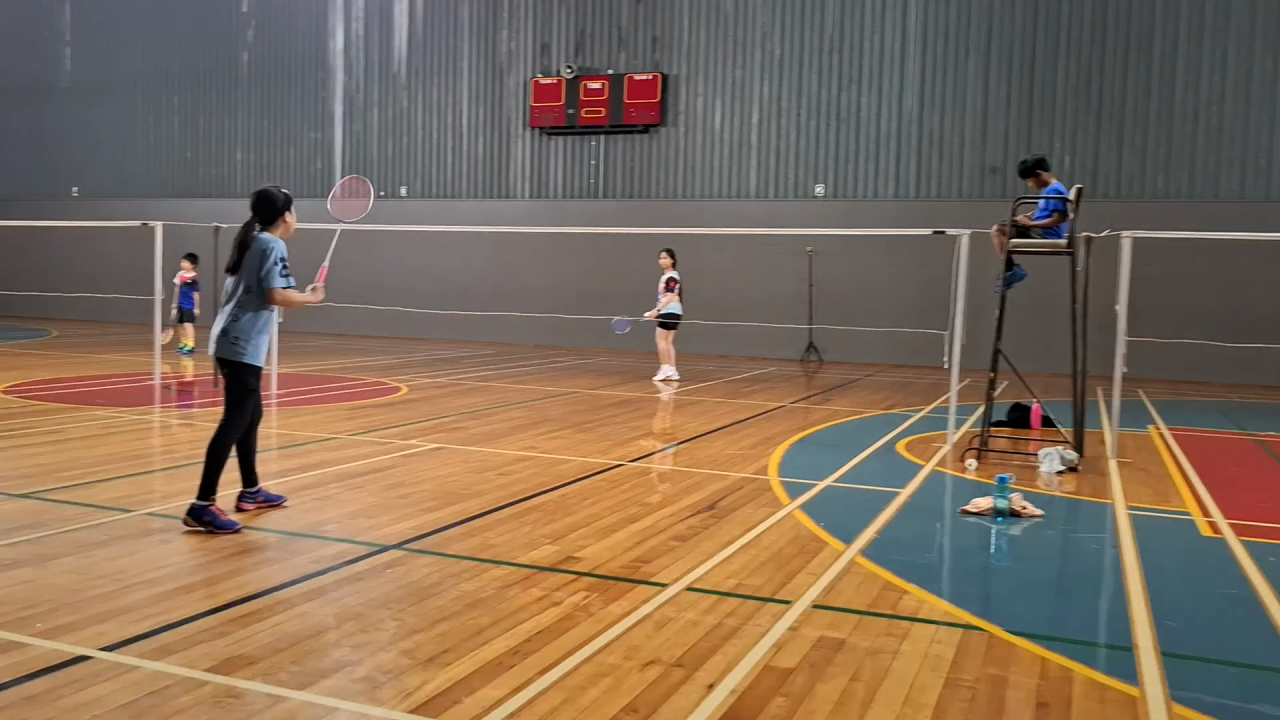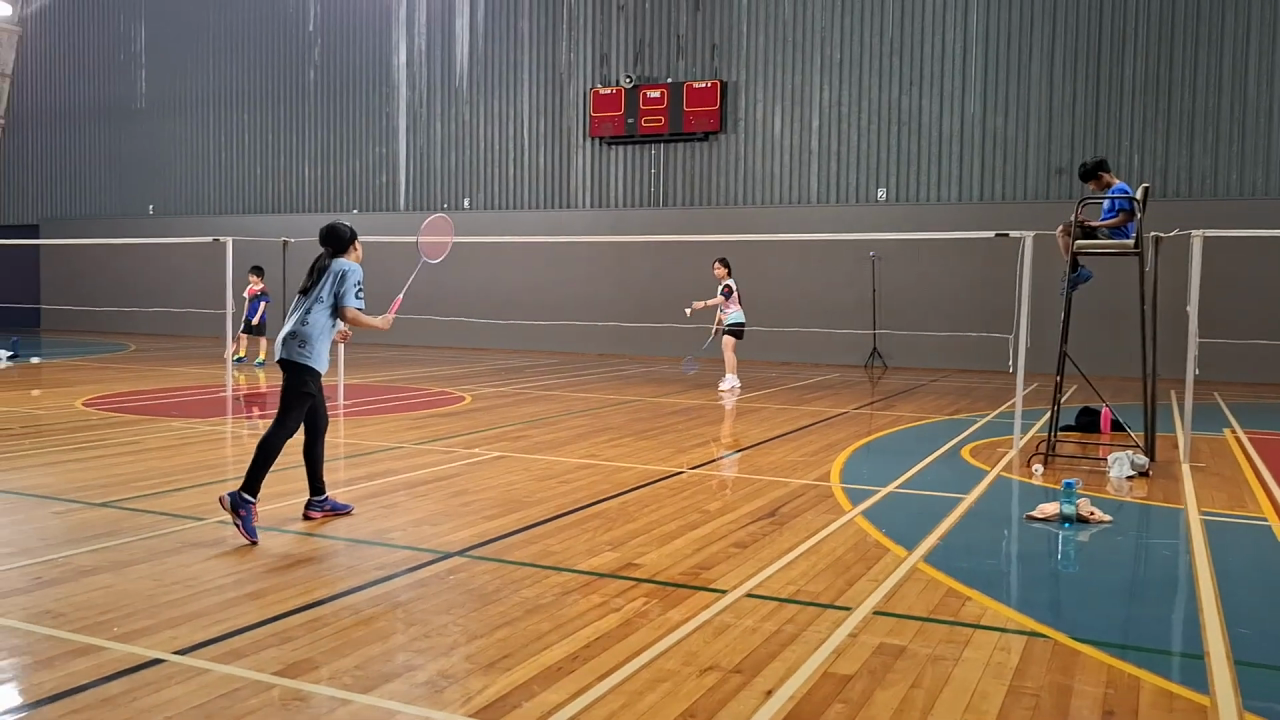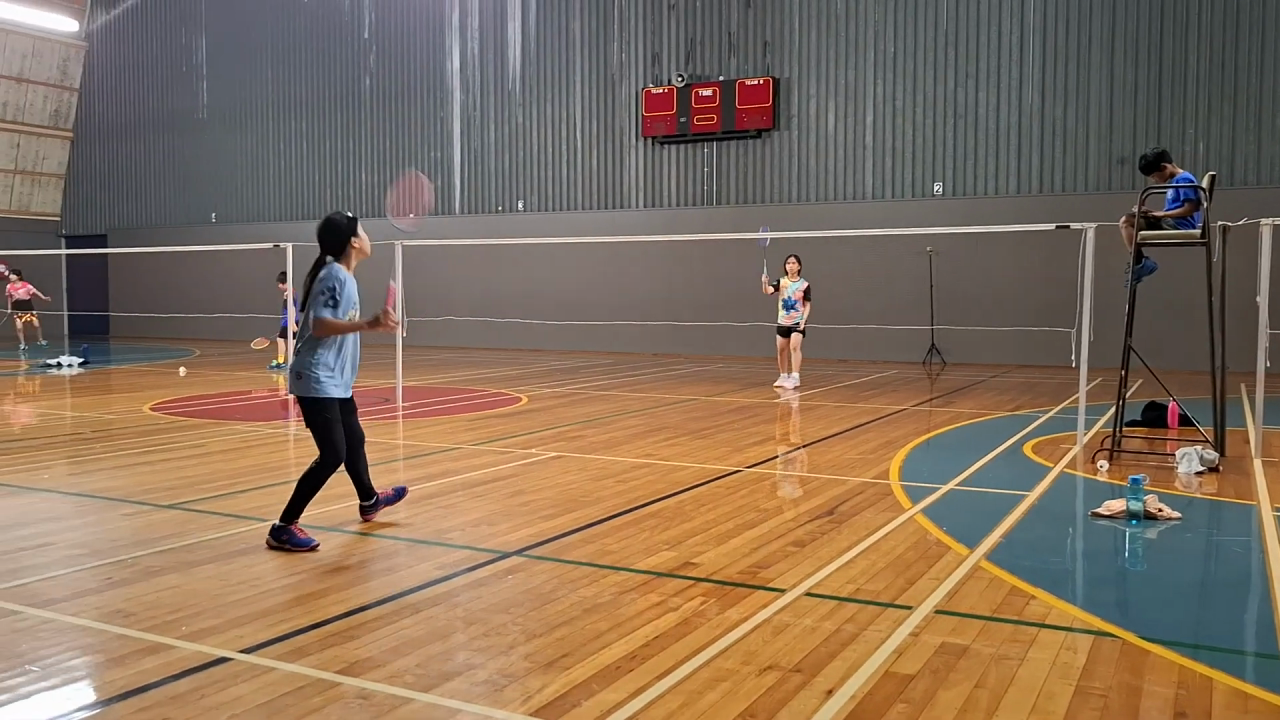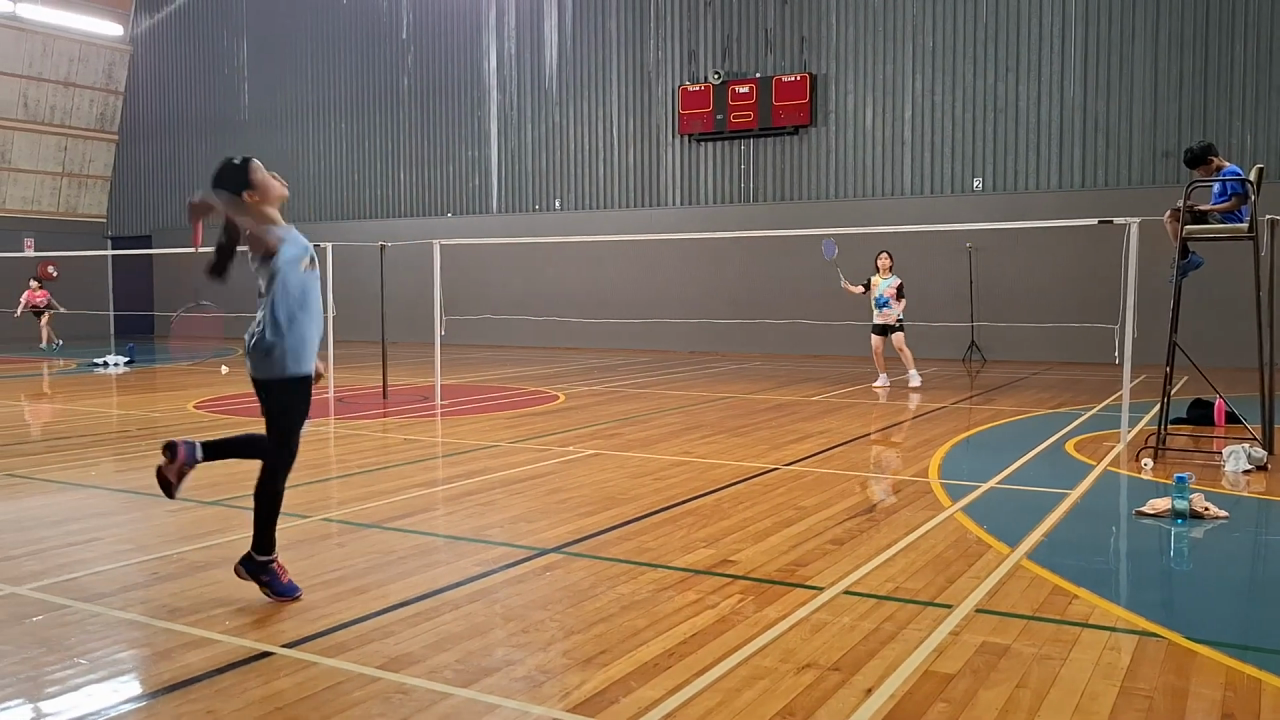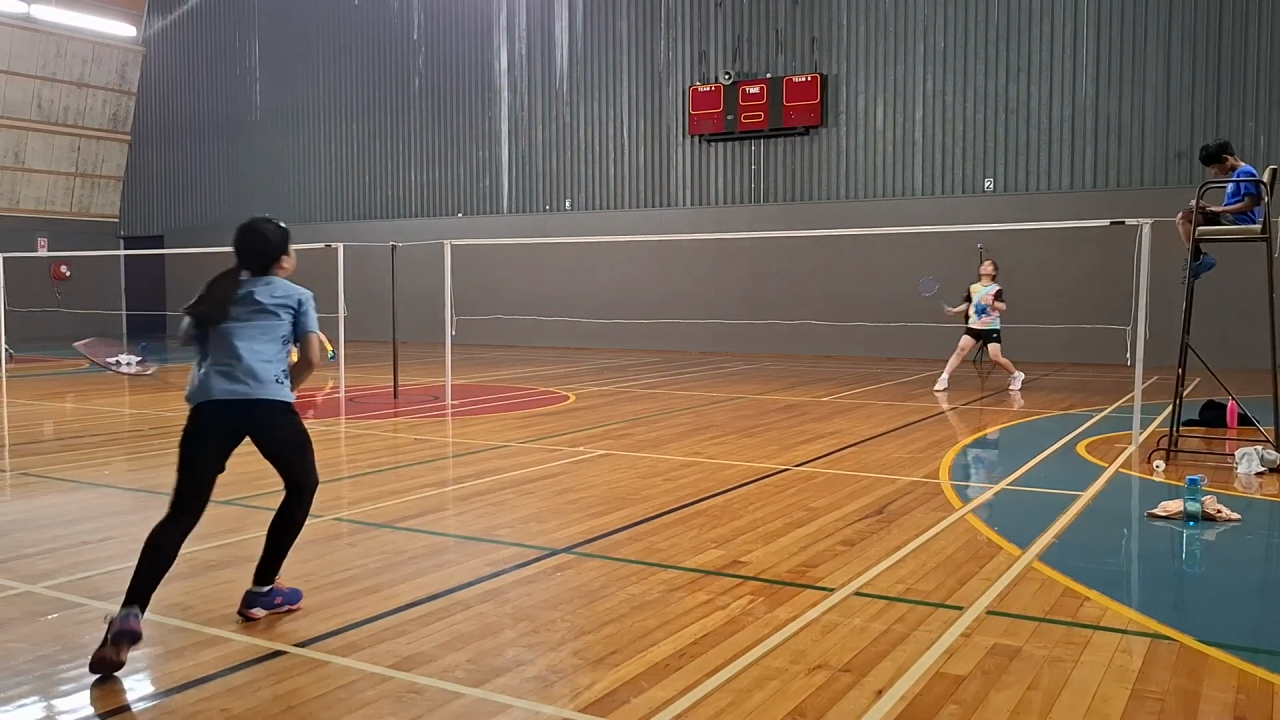
dt=0.7s
person 1, frame 1
left shoulder: (250, 242)
right shoulder: (273, 245)
right elbow: (276, 296)
left wrist: (281, 296)
right wrist: (310, 297)
left hip: (231, 340)
right hip: (243, 345)
left knee: (250, 416)
right knee: (235, 422)
left ankle: (251, 491)
right ankle: (202, 506)
person 1, frame 2
left shoulder: (323, 268)
right shoulder: (350, 268)
right elbow: (348, 314)
left wrist: (332, 333)
right wrist: (379, 322)
left hip: (297, 349)
right hip: (305, 352)
left knee: (317, 424)
right knee: (286, 424)
left ankle: (318, 500)
right ankle: (244, 498)
person 1, frame 3
left shoulder: (342, 276)
right shoulder: (334, 277)
right elbow: (319, 327)
left wrist: (374, 323)
right wrist: (367, 325)
left hip: (337, 380)
right hip: (316, 382)
left knee: (353, 440)
right knee: (334, 455)
left ankle: (369, 500)
right ankle: (284, 527)
person 1, frame 4
left shoulder: (286, 235)
right shoulder: (268, 237)
right elbow: (263, 233)
right wrist: (222, 205)
left hip: (290, 362)
right hip: (283, 363)
left knee: (278, 450)
right knee: (279, 459)
left ankle: (189, 452)
right ankle: (261, 559)
person 1, frame 5
left shoulder: (220, 296)
right shoulder: (298, 297)
left elbow: (201, 345)
right elbow: (309, 361)
left hip: (209, 404)
right hip: (264, 402)
left knee: (180, 518)
right knee: (303, 484)
left ankle: (127, 621)
right ankle: (262, 591)
